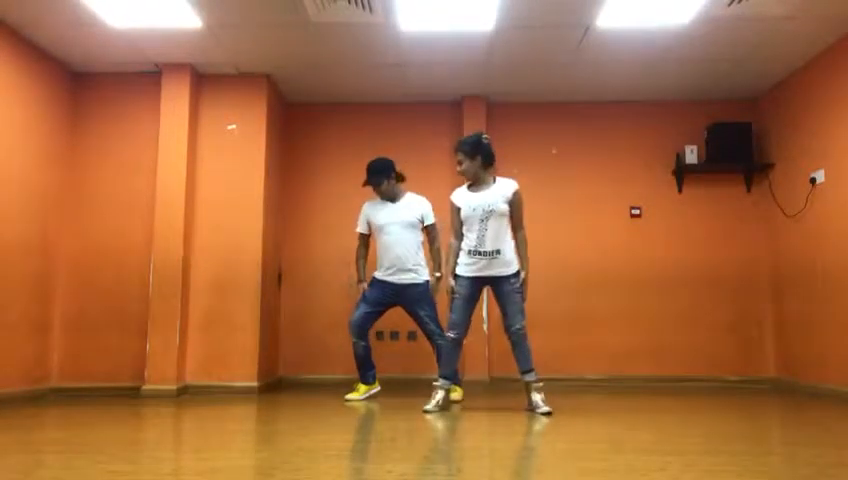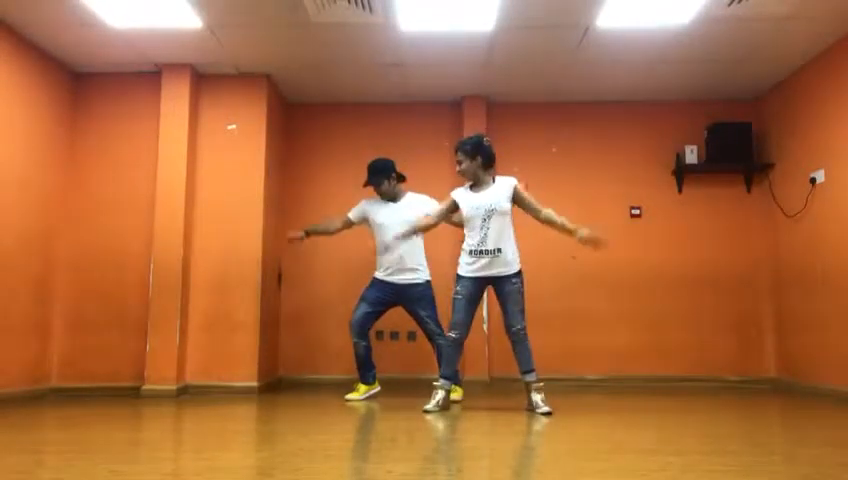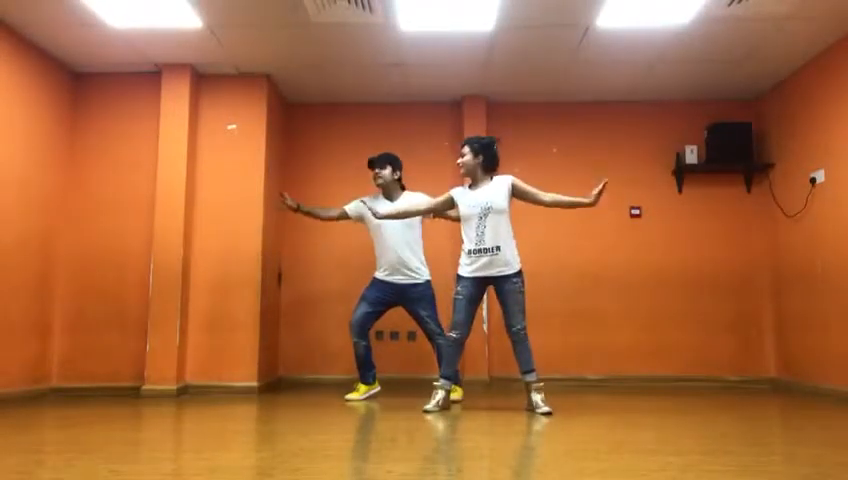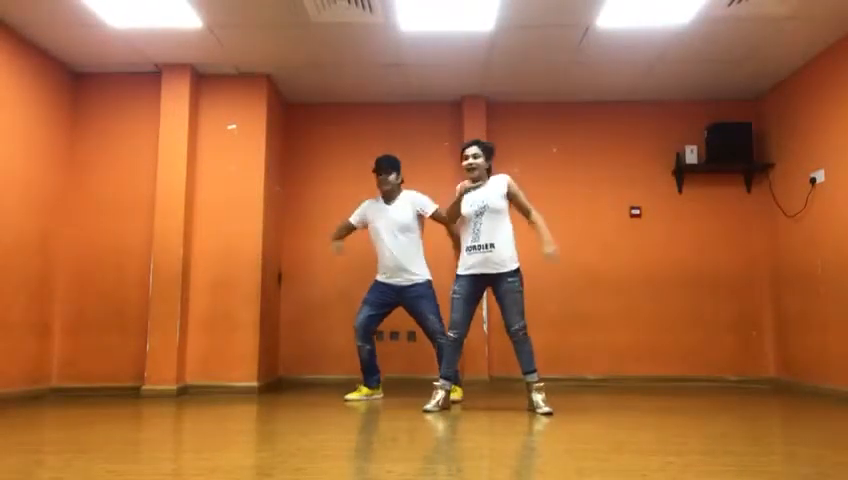
dt=0.4s
person 1, frame 1
left shoulder: (509, 188)
right shoulder: (459, 196)
left elbow: (518, 231)
right elbow: (455, 238)
left wrist: (526, 269)
right wrist: (448, 275)
left hip: (506, 271)
right hip: (467, 272)
left knee: (517, 330)
right knee: (454, 332)
left ankle: (534, 392)
right ankle: (441, 391)
person 1, frame 2
left shoulder: (507, 186)
right shoulder: (459, 195)
left elbow: (540, 213)
right elbow: (431, 220)
left wrist: (576, 231)
right wrist: (398, 237)
left hip: (506, 270)
right hip: (469, 272)
left knee: (517, 331)
right knee: (456, 332)
left ankle: (534, 392)
right ankle: (442, 391)
person 1, frame 3
left shoulder: (505, 184)
right shoulder: (457, 194)
left elbow: (544, 198)
right elbow: (422, 208)
left wrist: (586, 201)
right wrist: (382, 213)
left hip: (507, 270)
right hip: (470, 272)
left knee: (517, 330)
right knee: (456, 333)
left ankle: (534, 392)
right ankle: (442, 391)
person 1, frame 4
left shoulder: (503, 182)
right shoulder: (464, 189)
left elbow: (530, 213)
right elbow: (449, 218)
left wrist: (547, 239)
right wrist: (460, 194)
left hip: (505, 269)
right hip: (468, 271)
left knee: (518, 329)
right knee: (455, 331)
left ankle: (535, 392)
right ankle: (442, 391)
person 2, frame 1
left shoulder: (419, 203)
right shoulder: (369, 208)
left elbow: (434, 241)
right elbow: (363, 246)
left wrist: (438, 274)
right wrist: (360, 280)
left hip: (416, 282)
right hip: (382, 282)
left knee: (435, 333)
right knee: (357, 325)
left ankle: (453, 383)
right ankle: (368, 382)
person 2, frame 2
left shoulder: (421, 202)
right shoulder: (368, 206)
left elbow: (452, 218)
right elbow: (338, 224)
right wrist: (307, 232)
left hip: (416, 282)
right hip: (383, 281)
left knee: (435, 333)
right knee: (358, 324)
left ankle: (453, 384)
right ankle: (368, 382)
person 2, frame 3
left shoulder: (417, 200)
right shoulder: (366, 204)
left elbow: (450, 213)
right elbow: (332, 214)
right wrist: (298, 207)
left hip: (417, 283)
right hip: (383, 281)
left knee: (435, 333)
right knee: (358, 325)
left ankle: (453, 384)
right ankle: (368, 382)
person 2, frame 4
left shoulder: (414, 199)
right shoulder: (368, 207)
left elbow: (445, 220)
right elbow: (343, 230)
left wrist: (459, 249)
right wrist: (336, 240)
left hip: (416, 282)
right hip: (384, 283)
left knee: (437, 332)
right knee: (362, 327)
left ankle: (453, 385)
right ankle: (371, 386)
